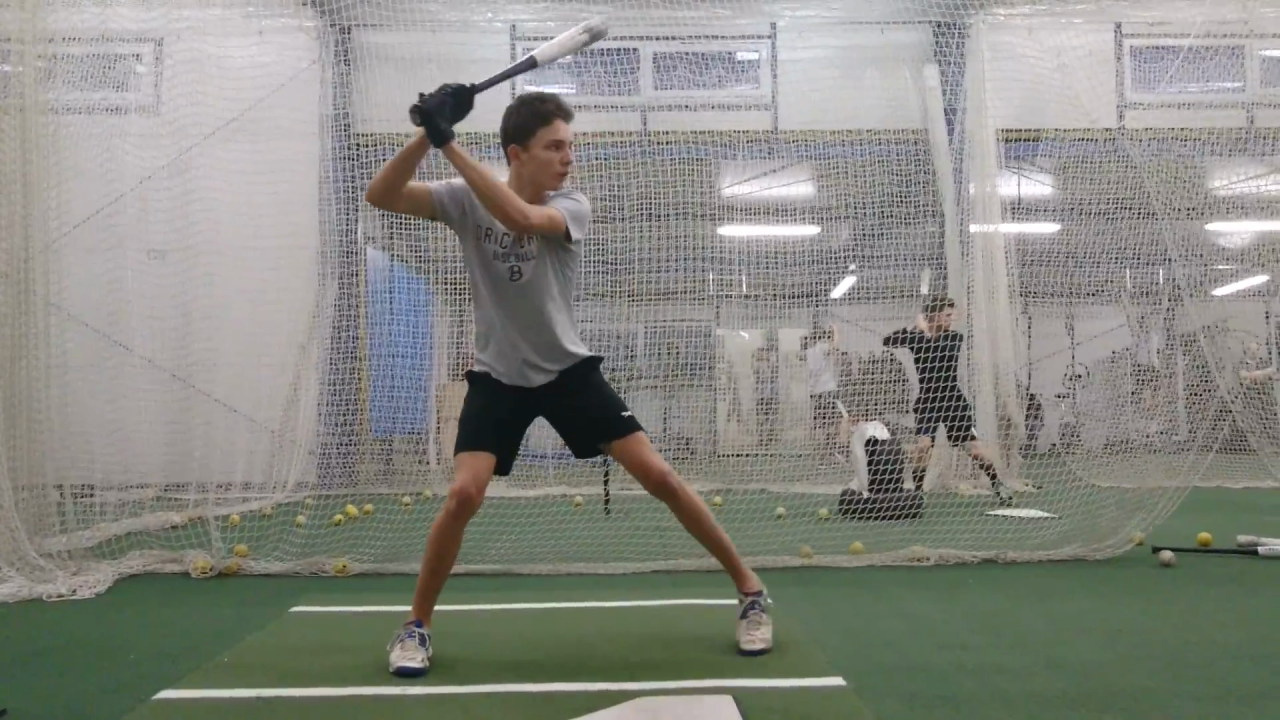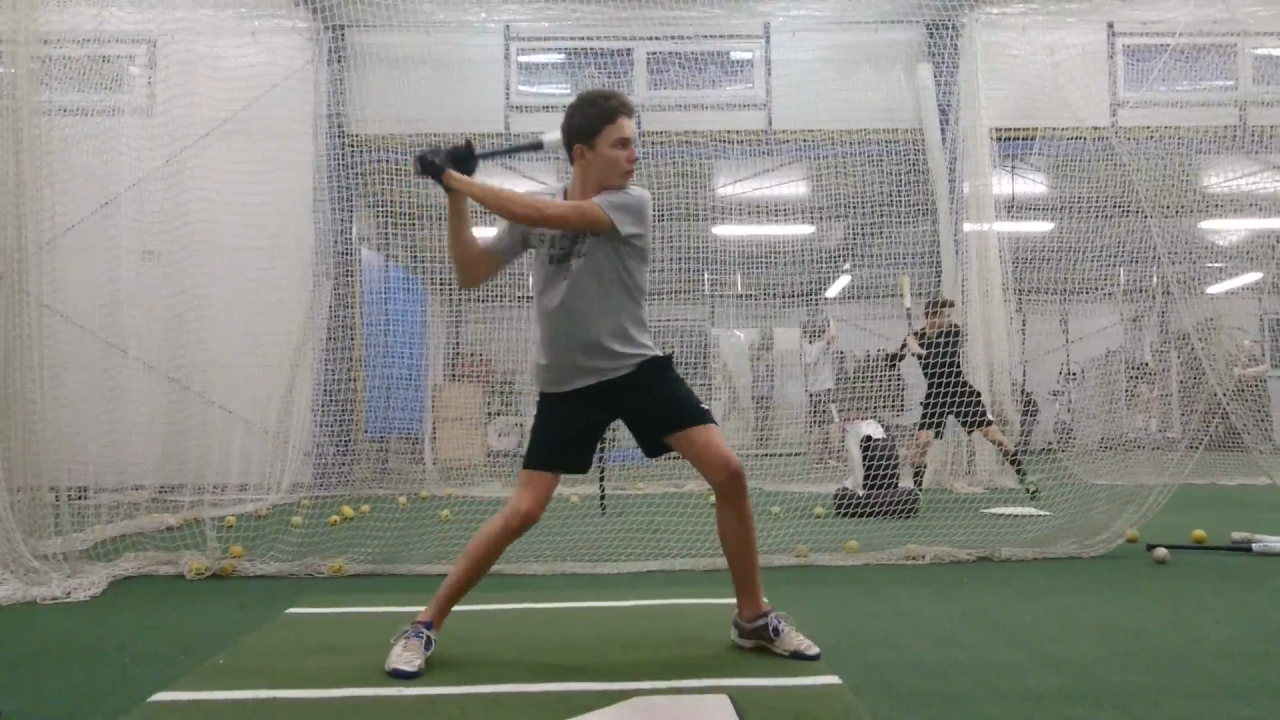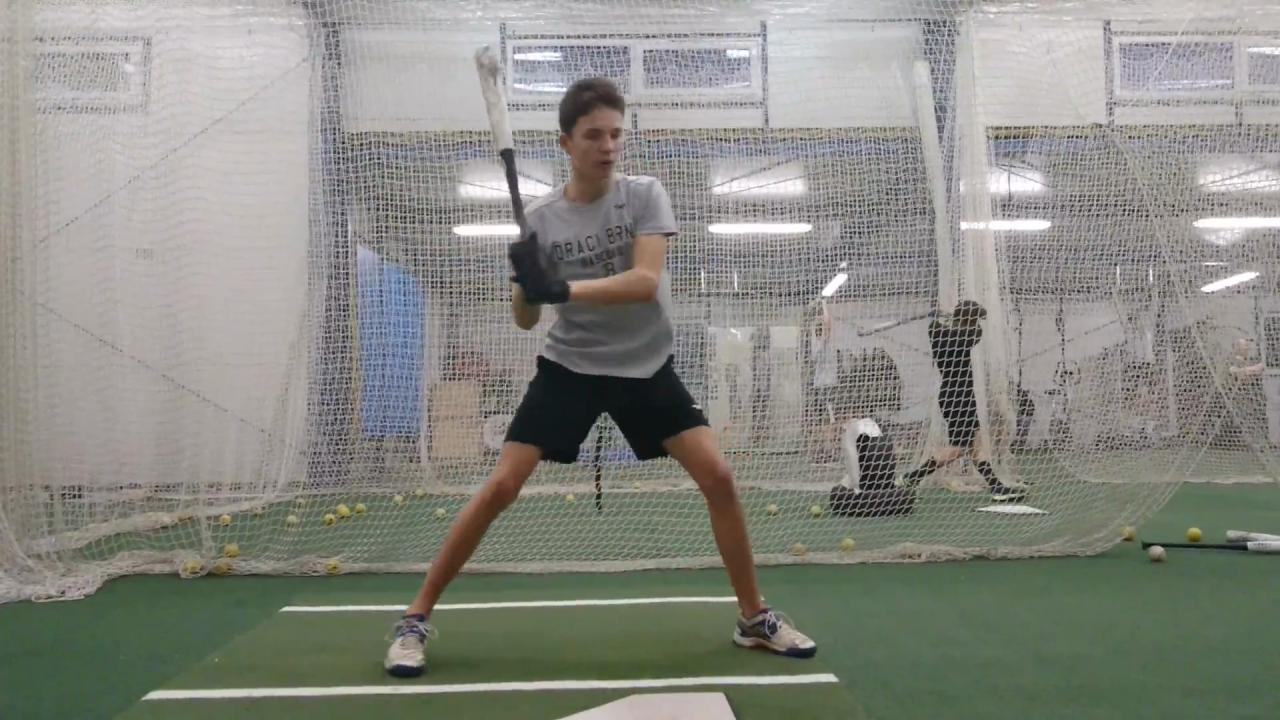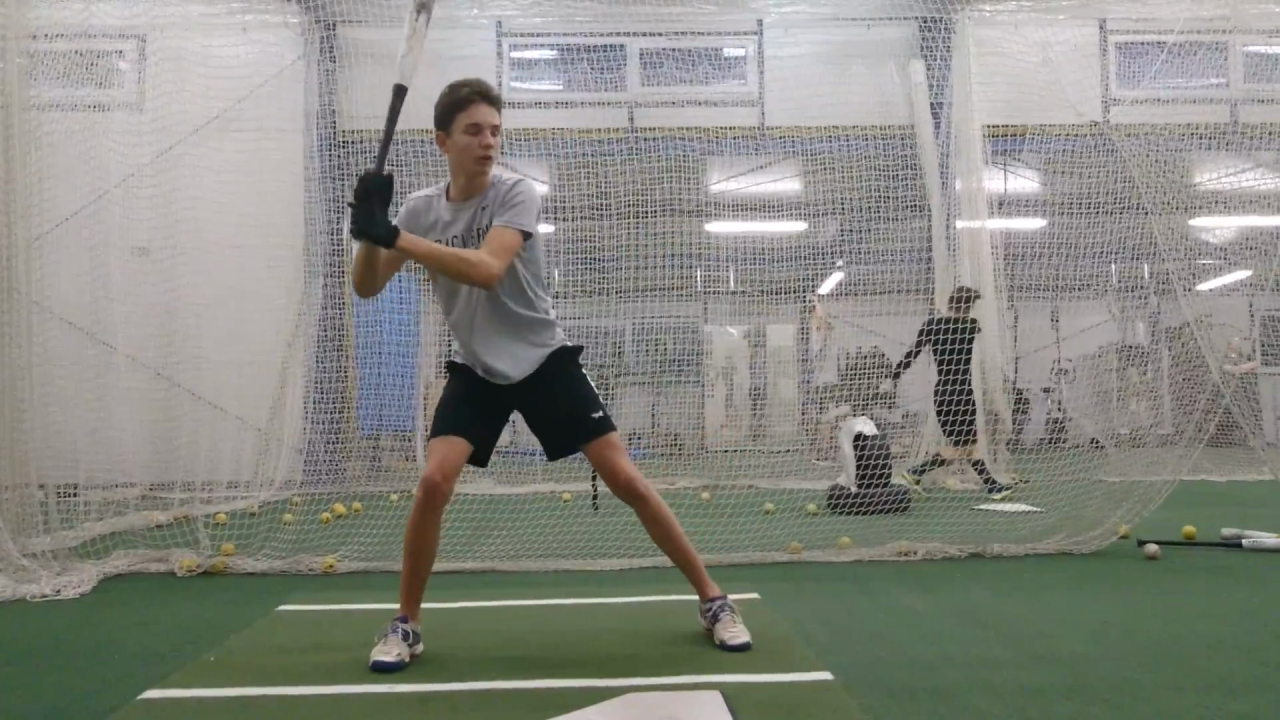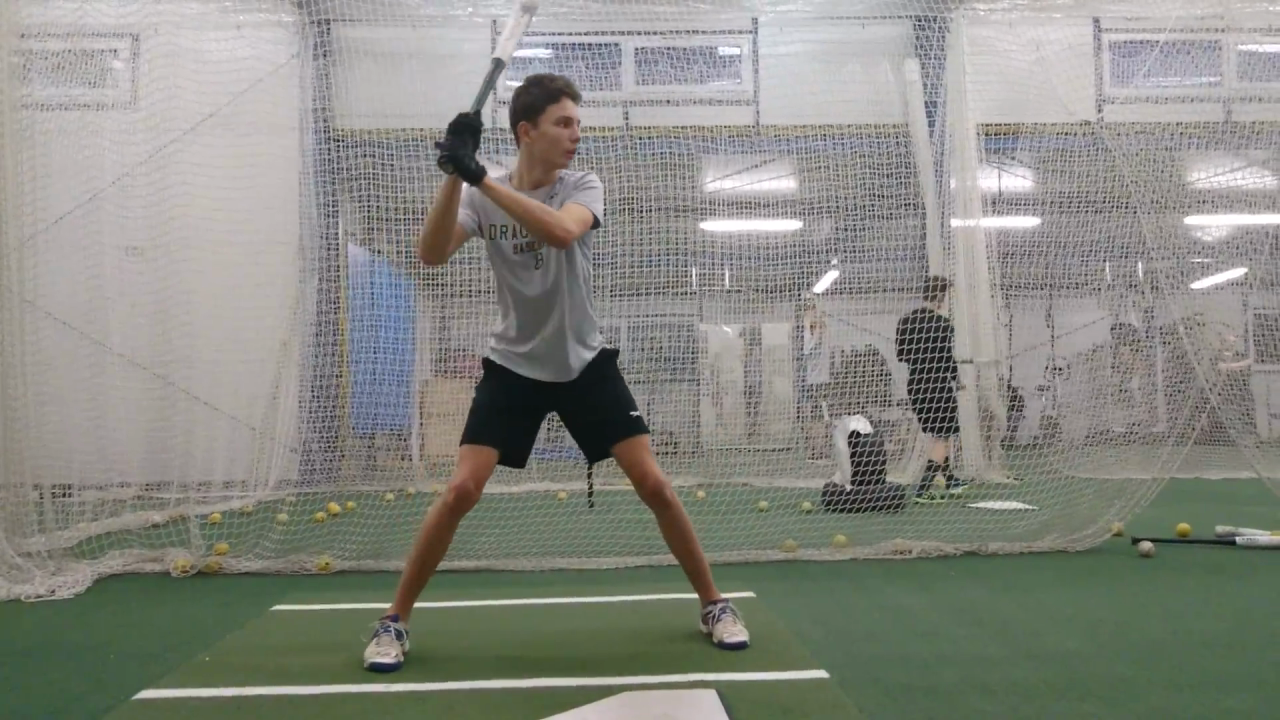
dt=0.5s
person 1, frame 1
left shoulder: (570, 206)
right shoulder: (461, 199)
left elbow: (521, 219)
right elbow: (379, 195)
left wrist: (451, 145)
right wrist: (427, 135)
left hip: (569, 369)
right hip: (499, 377)
left knee: (658, 476)
right knee: (463, 495)
left ankle: (748, 590)
right ankle: (415, 626)
person 1, frame 2
left shoulder: (634, 200)
right shoulder: (530, 220)
left elbow: (543, 214)
right elbow: (469, 275)
left wrist: (454, 178)
right wrist: (455, 196)
left hip: (641, 367)
right hip: (569, 381)
left knee: (728, 473)
right knee: (523, 510)
left ankle: (754, 618)
right ankle: (426, 622)
person 1, frame 3
left shoulder: (645, 193)
right shoulder: (542, 216)
left elbow: (649, 280)
right elbow: (525, 319)
left wrist: (568, 289)
right wrist: (526, 283)
left hip: (645, 365)
right hip: (568, 369)
left knee: (717, 477)
right knee: (500, 487)
left ankle: (755, 617)
right ankle: (416, 618)
person 1, frame 4
left shoulder: (517, 193)
right shoulder: (421, 209)
left elbow: (486, 270)
right elbow: (365, 287)
left wrist: (394, 232)
right wrist: (370, 230)
left hip: (543, 360)
right hip: (476, 369)
left knee: (626, 479)
right knee: (434, 483)
left ankle: (712, 599)
right ankle: (406, 623)
person 1, frame 5
left shoulder: (584, 187)
right shoulder: (481, 200)
left elbow: (562, 232)
right elbow: (432, 255)
left wrist: (480, 177)
right wrist: (454, 178)
left hip: (583, 361)
right hip: (512, 365)
left knee: (653, 483)
right knee: (462, 491)
left ankle: (713, 604)
right ankle: (395, 619)
person 2, frame 1
left shoulder: (955, 337)
right shoulder: (916, 337)
left elbow: (944, 353)
right elbow: (887, 341)
left wrist: (927, 333)
right wrist: (912, 329)
left hip: (953, 399)
right hip: (928, 401)
left knee: (974, 447)
right knee: (922, 445)
left ankle: (998, 486)
person 2, frame 2
left shoulder: (954, 332)
right shoulder: (915, 339)
left elbow: (948, 359)
left wrist: (920, 352)
right wrist: (904, 350)
left hip: (963, 394)
right hip: (936, 397)
left knee: (993, 433)
right knee: (922, 440)
left ankle: (1023, 477)
right ankle: (916, 487)
person 2, frame 3
left shoulder: (936, 330)
right shoulder: (962, 336)
right elbow: (976, 331)
left hip: (955, 395)
right hip: (957, 397)
left knee: (973, 443)
right knee: (956, 448)
left ankle: (997, 487)
right ankle: (910, 479)
person 2, frame 4
left shoulder: (930, 325)
right shoulder: (970, 326)
left elbow: (911, 354)
left wrist: (893, 378)
right wrist: (962, 315)
left hip: (942, 391)
right hip: (960, 392)
left knee: (966, 442)
right knee: (960, 446)
left ankle: (991, 486)
right ankle: (917, 472)
person 2, frame 5
left shoulder: (905, 321)
right shoulder: (942, 323)
left elbow: (900, 354)
right elbow: (947, 357)
right wrist: (956, 379)
left hip: (915, 385)
right hip: (938, 384)
left knee: (937, 436)
right knee: (943, 439)
left ankle: (949, 481)
right ankle: (923, 489)
